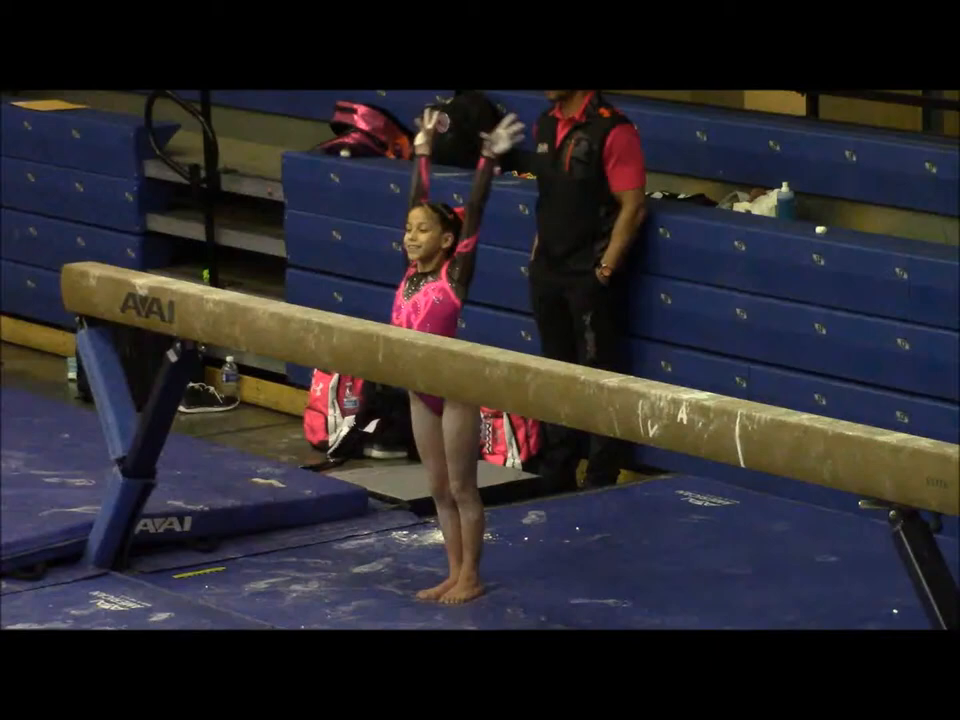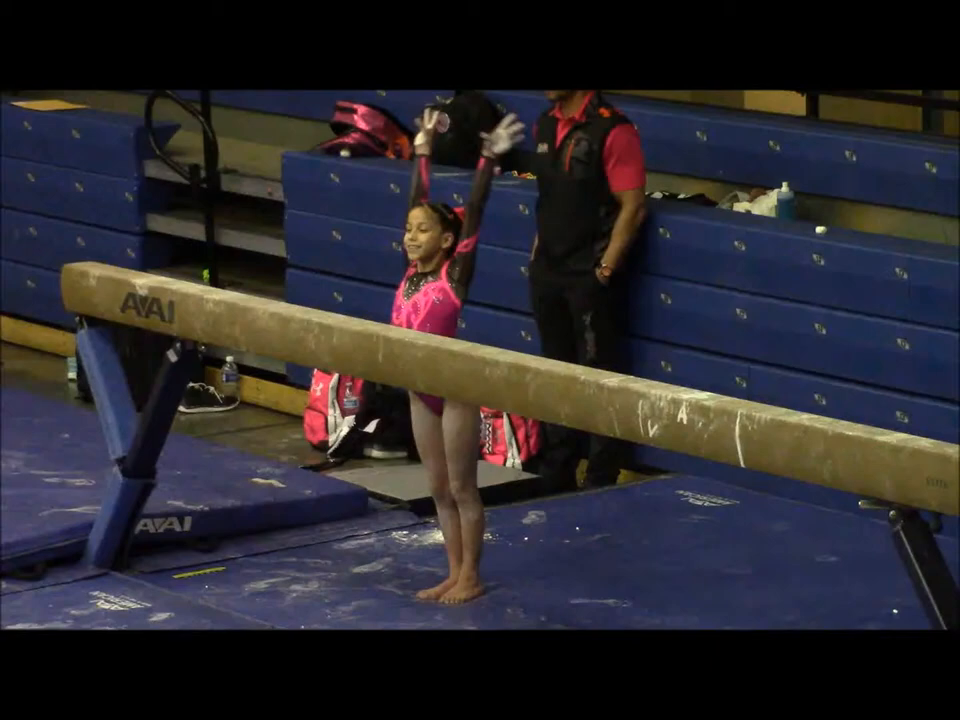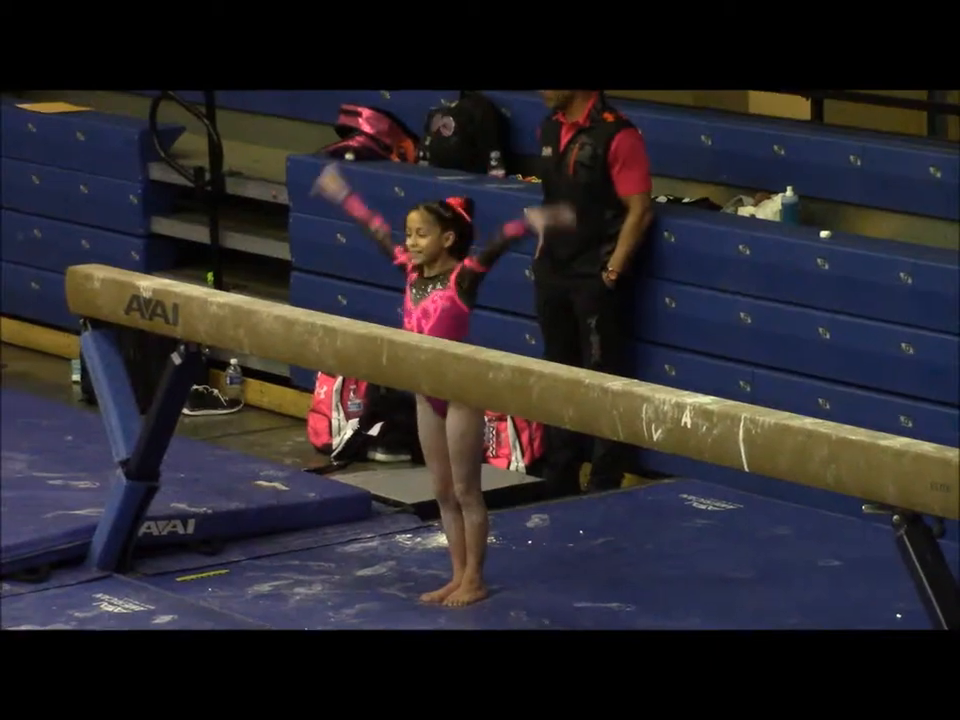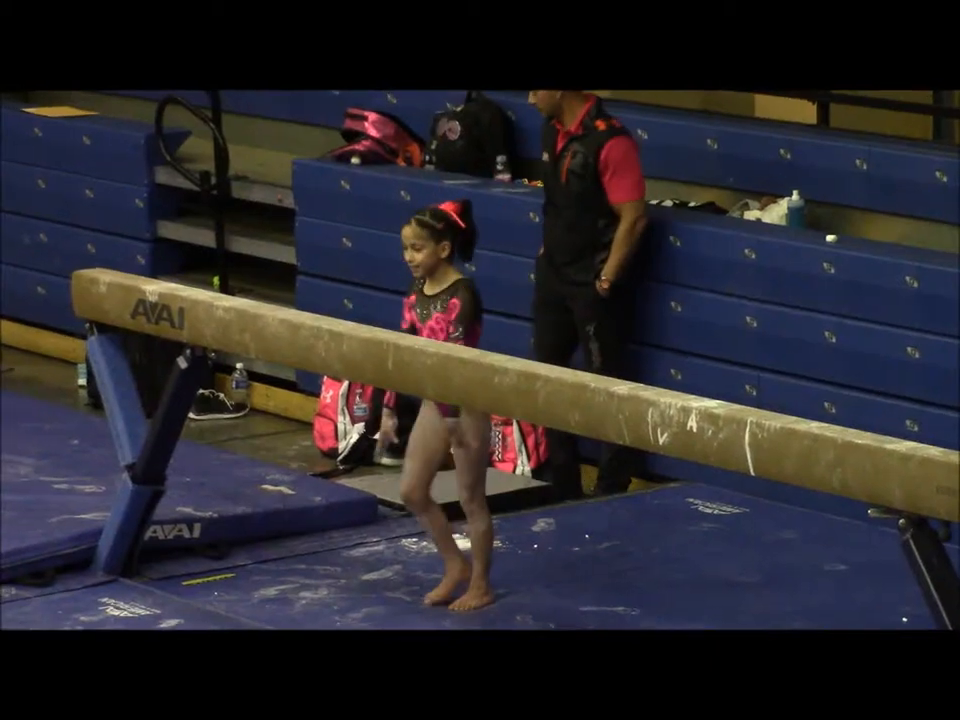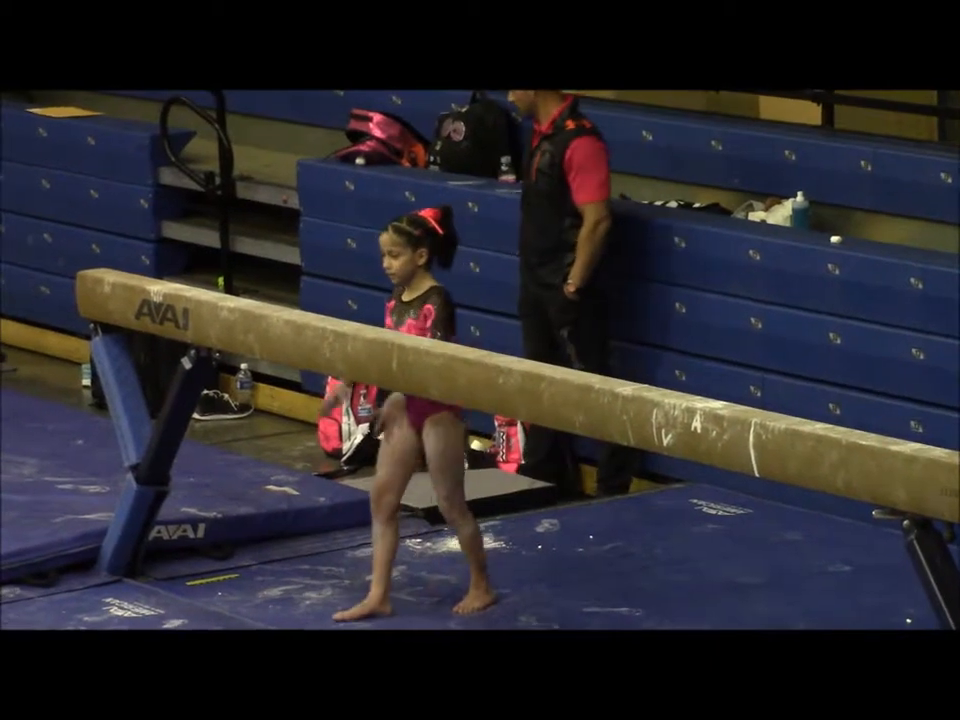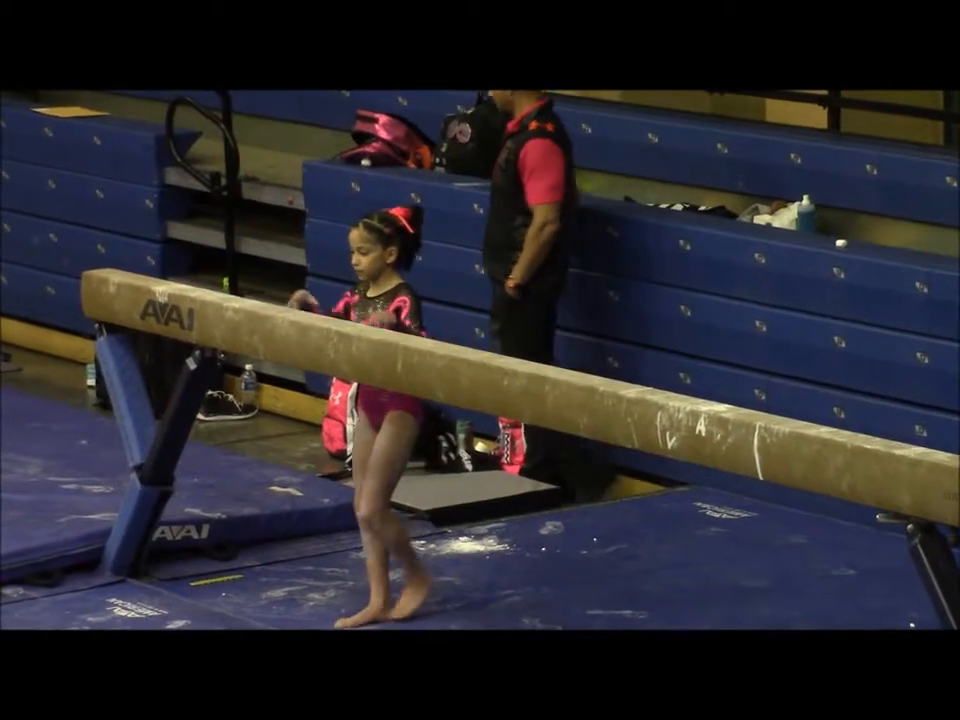
dt=0.3s
person 1, frame 1
left shoulder: (455, 275)
right shoulder: (412, 272)
left elbow: (474, 212)
right elbow: (419, 203)
left wrist: (488, 159)
right wrist: (422, 150)
right hip: (420, 391)
left knee: (461, 488)
right knee: (439, 488)
left ankle: (470, 577)
right ankle: (454, 574)
person 1, frame 2
left shoulder: (454, 275)
right shoulder: (411, 273)
left elbow: (474, 214)
right elbow: (419, 204)
left wrist: (488, 158)
right wrist: (422, 152)
right hip: (419, 392)
left knee: (461, 488)
right knee: (438, 489)
left ankle: (470, 577)
right ankle: (454, 573)
person 1, frame 3
left shoulder: (463, 276)
right shoulder: (413, 273)
left elbow: (494, 248)
right elbow: (379, 230)
left wrist: (533, 221)
right wrist: (343, 194)
right hip: (426, 392)
left knee: (465, 489)
right knee: (442, 490)
left ankle: (474, 580)
right ankle: (458, 574)
person 1, frame 4
left shoulder: (463, 294)
right shoulder: (415, 295)
left wrist: (450, 419)
right wrist: (390, 410)
left hip: (467, 400)
right hip: (435, 399)
left knee: (470, 497)
right knee: (411, 491)
left ankle: (481, 585)
right ankle: (455, 567)
person 1, frame 5
left shoulder: (436, 302)
right shoulder: (396, 300)
left wrist: (399, 397)
left hip: (438, 409)
right hip: (407, 406)
left knee: (451, 505)
right knee: (381, 499)
left ankle: (481, 585)
right ankle: (378, 595)
person 1, frame 6
left shoulder: (402, 298)
right shoulder: (360, 293)
left wrist: (392, 325)
right wrist: (310, 306)
left hip: (399, 408)
right hip: (368, 405)
left knee: (372, 509)
right knee: (364, 510)
left ankle: (416, 577)
right ankle: (378, 601)
person 2, frame 1
left shoulder: (612, 129)
right shoulder: (546, 124)
left elbow: (633, 208)
left wrist: (605, 270)
right wrist: (537, 253)
left hip: (590, 275)
right hip: (547, 270)
left ankle: (601, 480)
right ankle: (555, 473)
person 2, frame 2
left shoulder: (612, 129)
right shoulder: (545, 124)
left elbow: (633, 207)
left wrist: (605, 269)
right wrist: (537, 253)
left hip: (590, 274)
right hip: (547, 269)
left ankle: (600, 482)
right ankle: (556, 474)
person 2, frame 3
left shoulder: (616, 133)
right shoulder: (550, 127)
left elbow: (640, 211)
left wrist: (612, 273)
right wrist: (542, 253)
left hip: (595, 277)
right hip: (553, 272)
left knee: (604, 380)
left ankle: (605, 484)
right ankle: (558, 478)
person 2, frame 4
left shoulder: (610, 141)
right shoulder: (552, 131)
left elbow: (633, 219)
left wrist: (606, 281)
right wrist: (545, 253)
left hip: (592, 284)
right hip: (553, 275)
left ankle: (611, 490)
right ankle: (560, 480)
person 2, frame 5
left shoulder: (579, 140)
right shoulder: (541, 132)
left elbow: (596, 221)
left wrist: (574, 284)
left hip: (567, 287)
right hip: (535, 278)
left ankle: (613, 489)
right ankle: (544, 473)
person 2, frame 6
left shoulder: (537, 140)
right shoulder: (532, 130)
left elbow: (545, 222)
left wrist: (516, 276)
left hip: (526, 279)
right hip: (535, 276)
left ankle: (584, 478)
right ankle: (542, 471)
